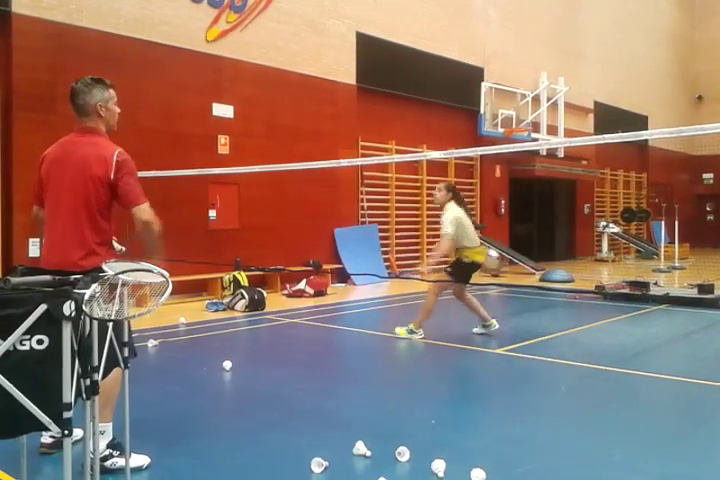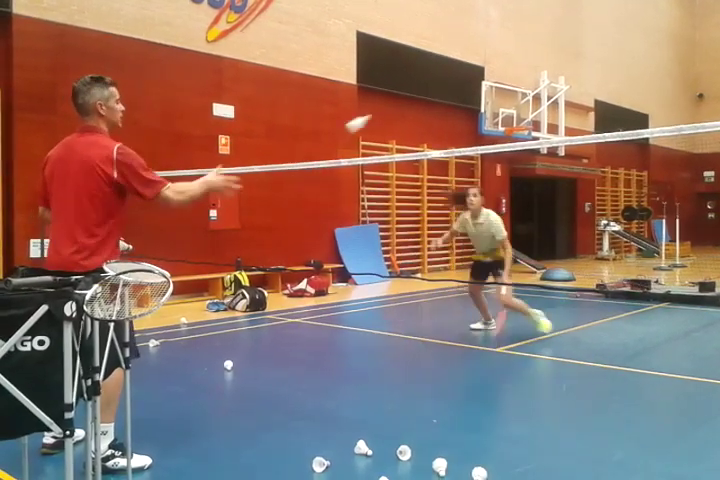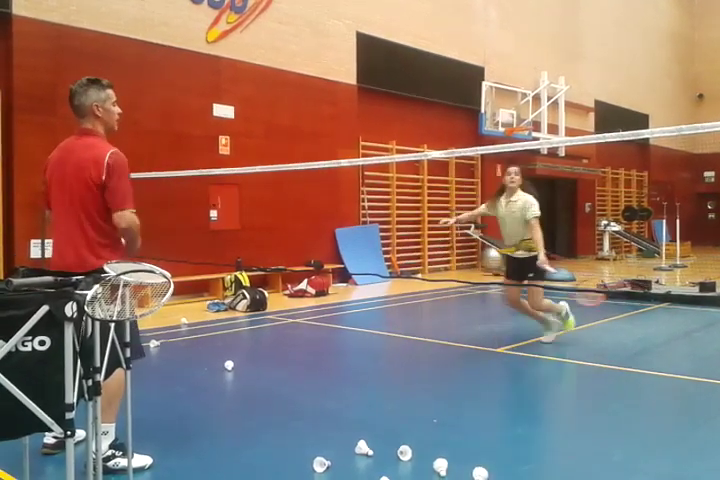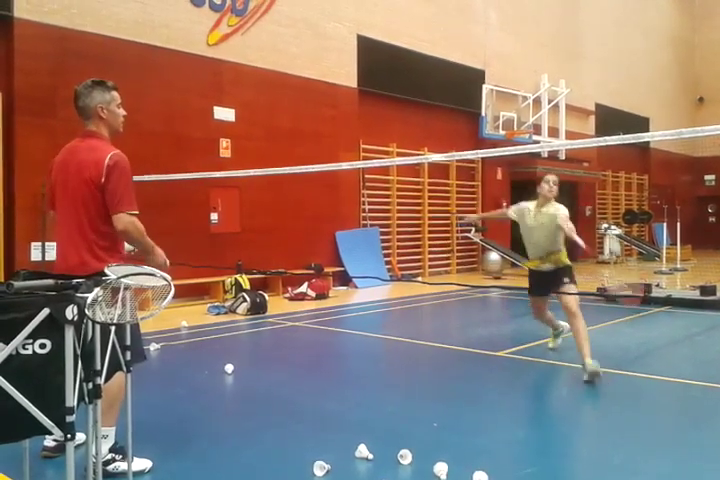
dt=0.3s
person 1, frame 1
left shoulder: (52, 153)
right shoulder: (114, 158)
left elbow: (39, 213)
right elbow: (144, 217)
right wrist: (155, 254)
left hip: (49, 269)
right hip: (93, 272)
right knee: (113, 358)
left ankle: (55, 431)
right ankle: (104, 447)
person 1, frame 2
left shoulder: (56, 154)
right shoulder: (115, 154)
left elbow: (45, 213)
right elbow: (169, 194)
right wrist: (209, 182)
left hip: (59, 269)
right hip: (94, 272)
right knee: (113, 358)
left ankle: (54, 431)
right ankle: (105, 447)
person 1, frame 3
left shoulder: (57, 155)
right shoulder: (109, 157)
right elbow: (124, 220)
right wrist: (133, 243)
left hip: (63, 271)
right hip: (100, 272)
right knee: (116, 359)
left ankle: (56, 431)
right ankle: (106, 447)
person 1, frame 4
left shoulder: (62, 157)
right shoulder: (111, 159)
right elbow: (124, 223)
right wrist: (152, 252)
left hip: (67, 273)
right hip: (102, 275)
right knee: (117, 362)
left ankle: (57, 434)
right ankle: (106, 451)
person 2, frame 1
left shoulder: (450, 215)
right shoulder: (451, 209)
left elbow: (446, 246)
left wrist: (430, 262)
right wrist: (438, 247)
left hip: (469, 257)
right hip: (469, 255)
left knee: (433, 290)
right knee: (459, 291)
left ankle: (416, 329)
right ankle: (488, 322)
person 2, frame 2
left shoulder: (493, 219)
right shoulder: (464, 218)
left elbow: (506, 248)
right elbow: (452, 232)
left wrist: (506, 274)
right wrist: (440, 241)
left hip: (498, 258)
right hip: (481, 257)
left knee: (505, 300)
right knee: (474, 292)
left ankle: (536, 316)
right ankle: (488, 321)
person 2, frame 3
left shoulder: (528, 200)
right shoulder: (497, 201)
left elbow: (535, 228)
right elbow: (475, 213)
left wrist: (541, 253)
right wrist: (455, 219)
left hip: (531, 253)
right hip: (513, 254)
left knee: (536, 304)
right knee: (512, 299)
left ankle: (561, 310)
right ankle: (549, 323)
person 2, frame 4
left shoulder: (559, 210)
right shoulder: (525, 208)
left elbow: (566, 224)
right elbow: (504, 213)
left wrist: (571, 232)
right wrist: (480, 216)
left hip: (558, 265)
right hip: (536, 267)
left knee: (572, 309)
right knee: (539, 314)
left ankle: (588, 363)
right ankle: (559, 327)
